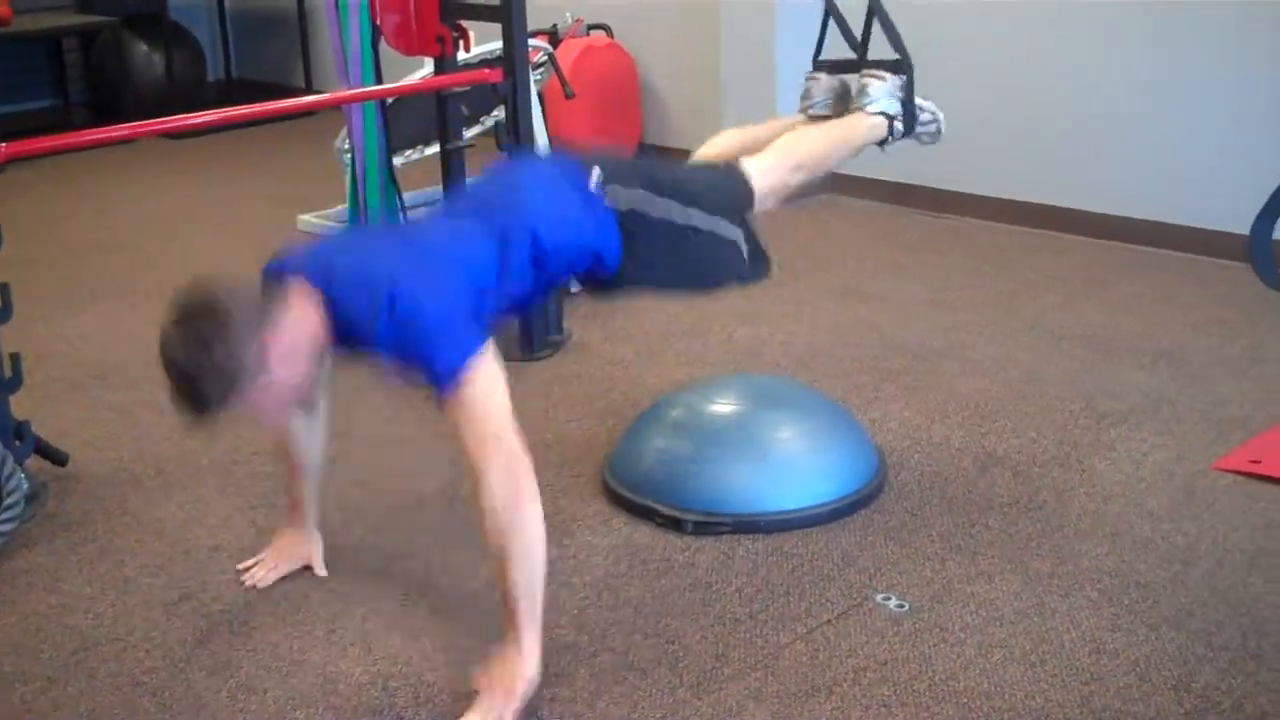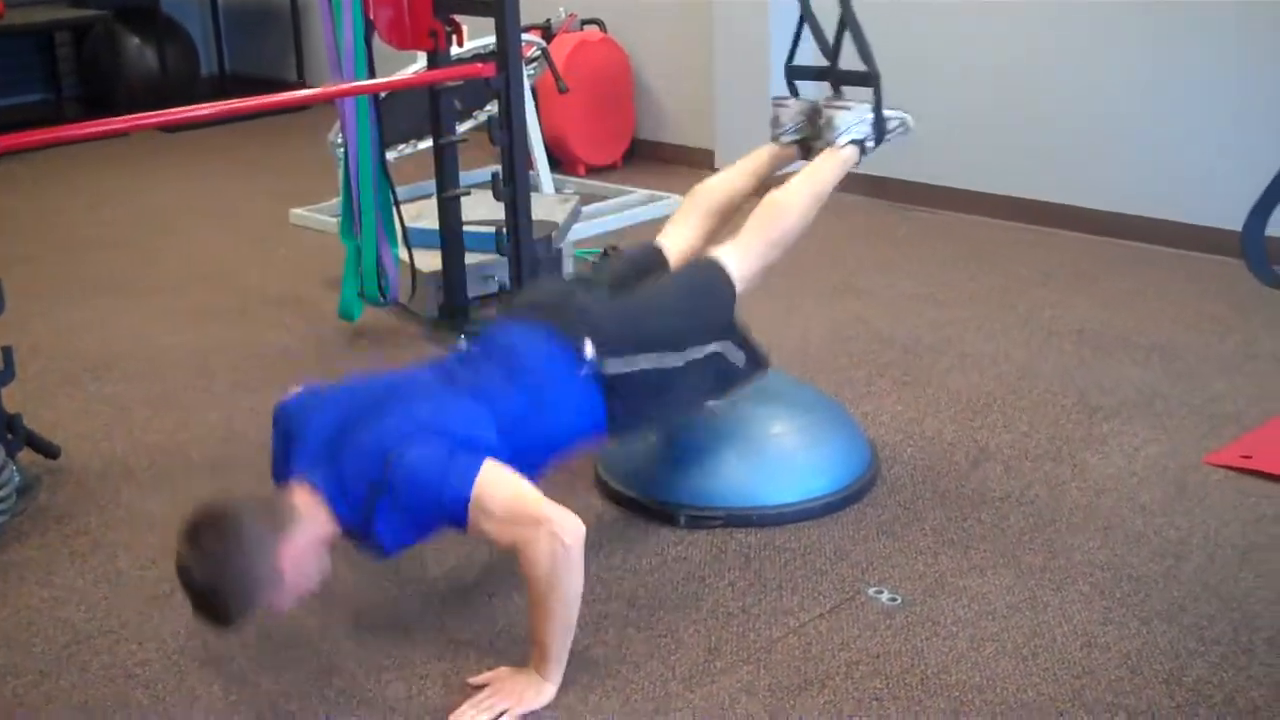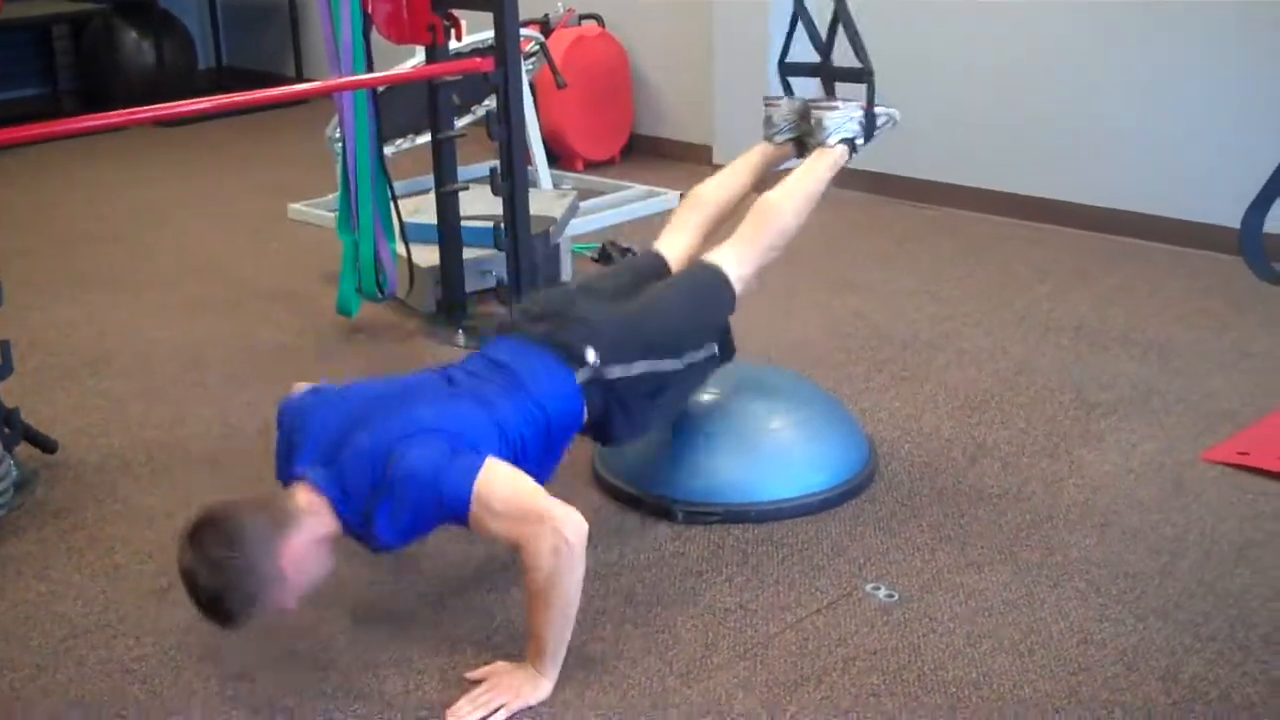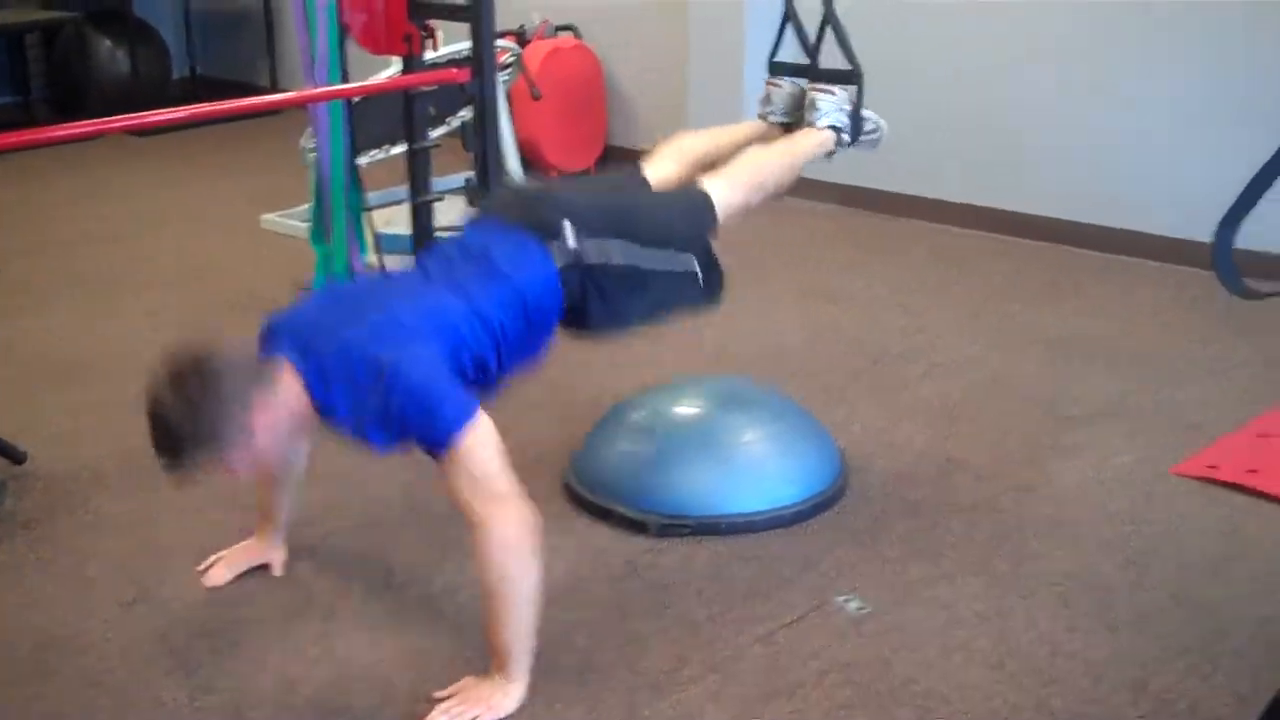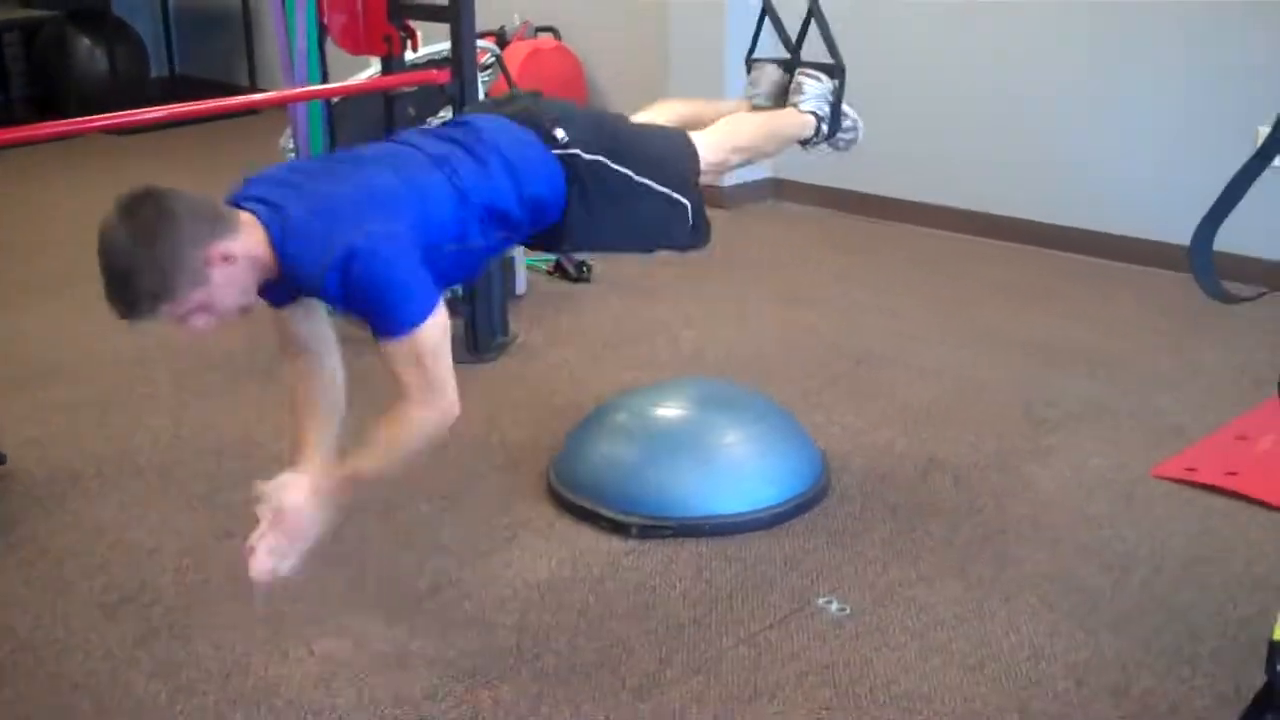
dt=0.2s
person 1, frame 1
left shoulder: (405, 307)
right shoulder: (289, 292)
left elbow: (505, 473)
right elbow: (304, 402)
left wrist: (523, 649)
right wrist: (301, 527)
left hip: (596, 215)
right hip: (535, 191)
left knee: (752, 185)
right knee: (703, 168)
left ankle: (876, 112)
right ankle: (820, 105)
person 1, frame 2
left shoulder: (396, 481)
right shoulder: (297, 432)
left elbow: (559, 534)
right wrist: (294, 541)
left hip: (587, 372)
right hip: (529, 329)
left knee: (730, 268)
right knee: (671, 251)
left ankle: (847, 137)
right ankle: (790, 135)
person 1, frame 3
left shoulder: (403, 480)
right shoulder: (301, 429)
left elbow: (561, 532)
right wrist: (297, 524)
left hip: (582, 374)
right hip: (531, 338)
left knee: (728, 270)
right knee: (671, 252)
left ankle: (835, 138)
right ankle: (783, 135)
person 1, frame 4
left shoulder: (395, 380)
right shoulder: (280, 347)
left elbow: (508, 520)
right elbow: (283, 429)
right wrist: (270, 531)
left hip: (562, 267)
right hip: (507, 234)
left knee: (706, 210)
right knee: (655, 182)
left ankle: (826, 123)
right ankle: (775, 115)
person 1, frame 5
left shoulder: (361, 250)
right shoulder: (249, 227)
left elbow: (437, 404)
right elbow: (311, 357)
left wrist: (328, 491)
right wrist: (308, 475)
left hip: (551, 166)
right hip: (492, 136)
left knee: (706, 155)
right knee: (645, 128)
left ankle: (808, 110)
right ankle: (765, 90)
